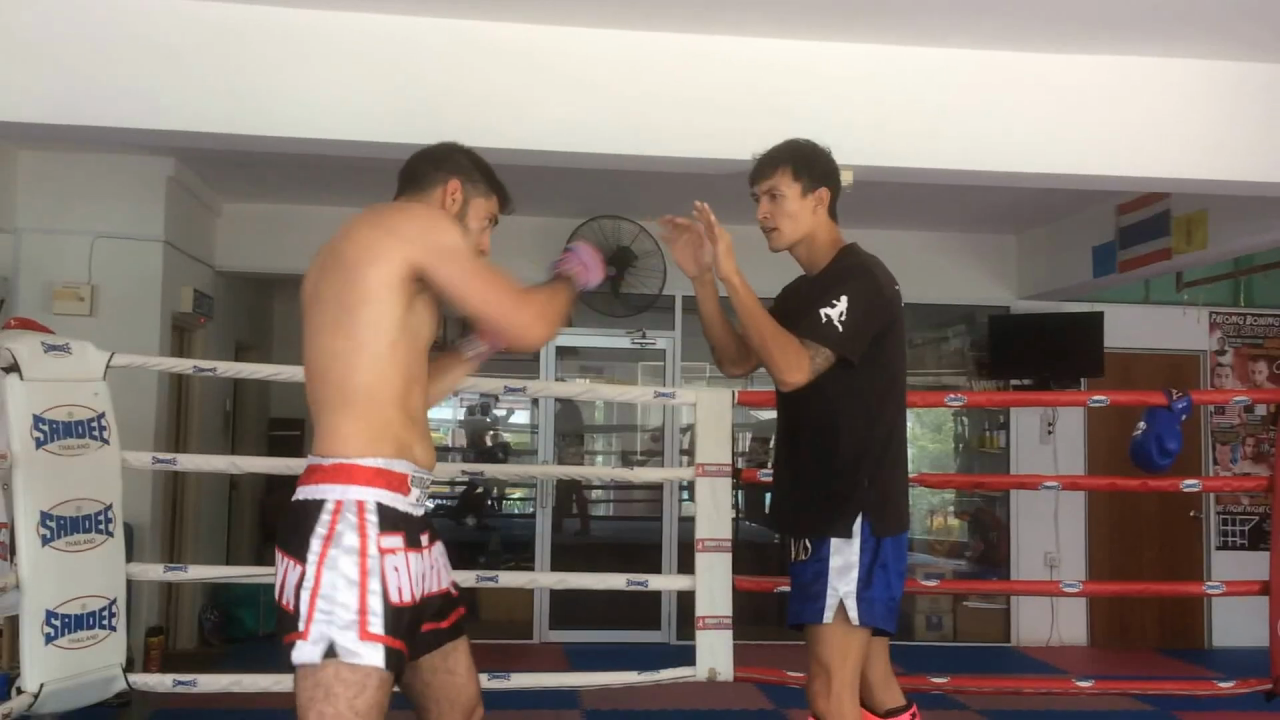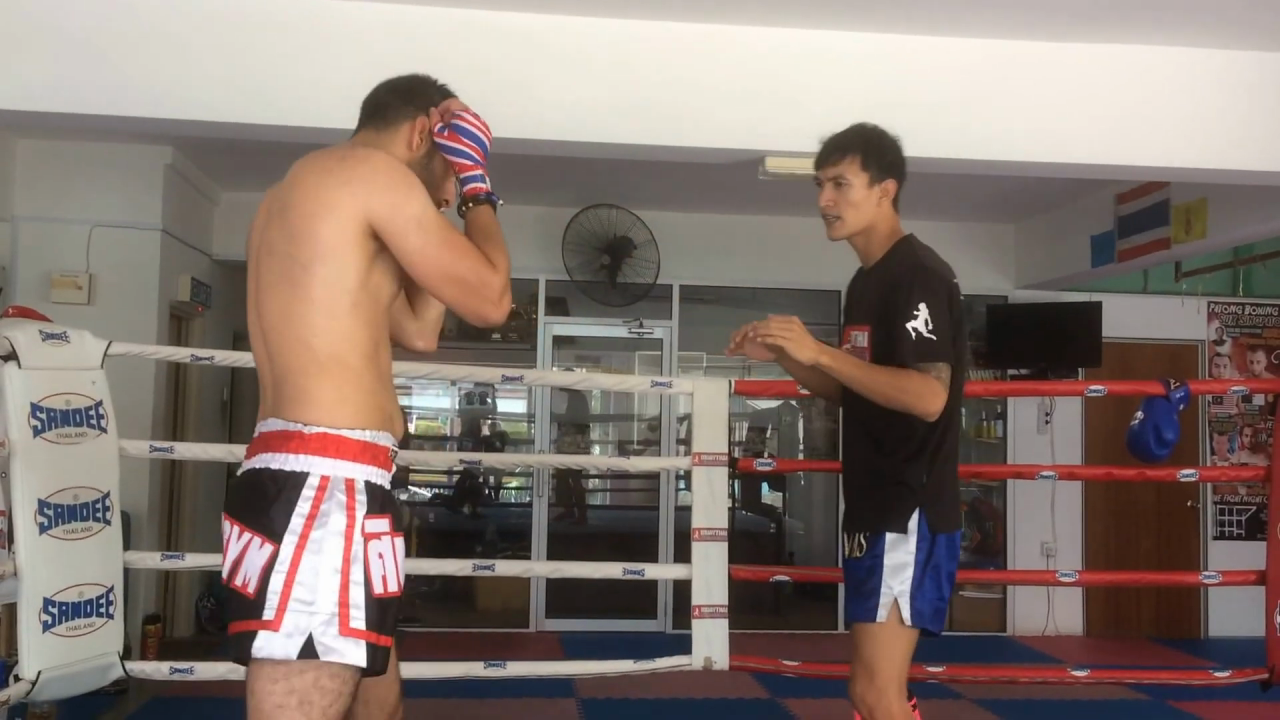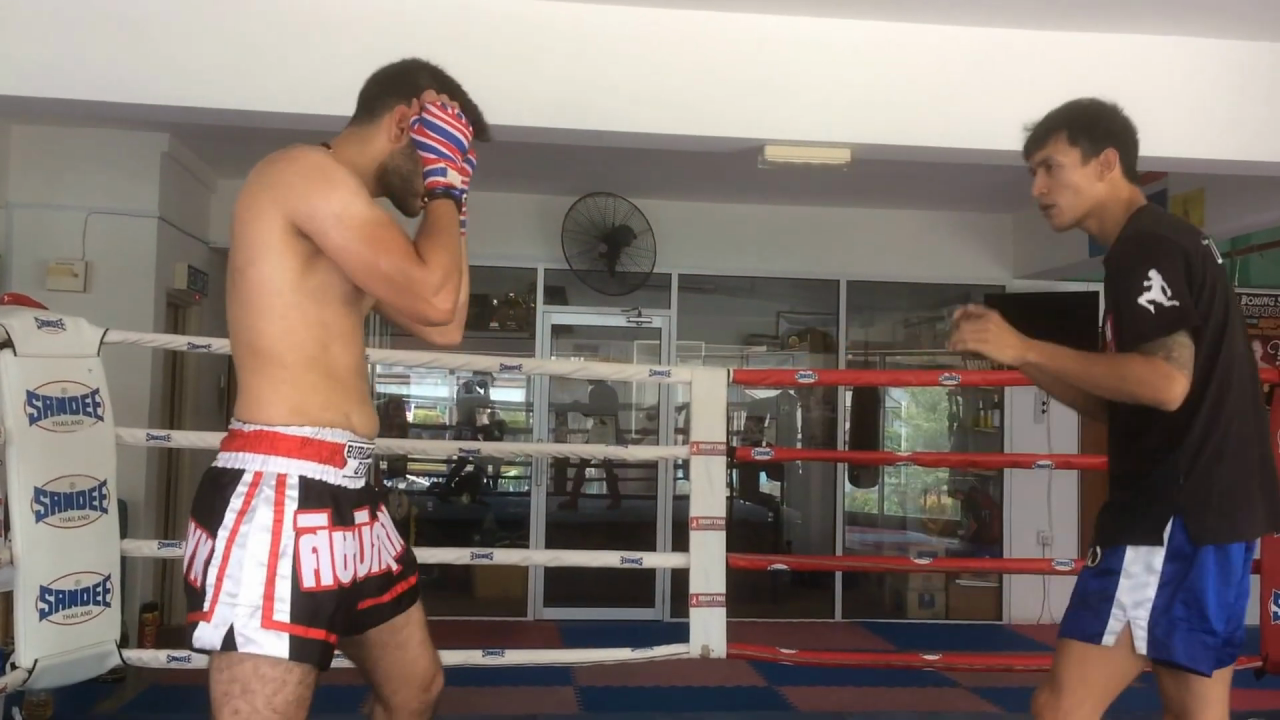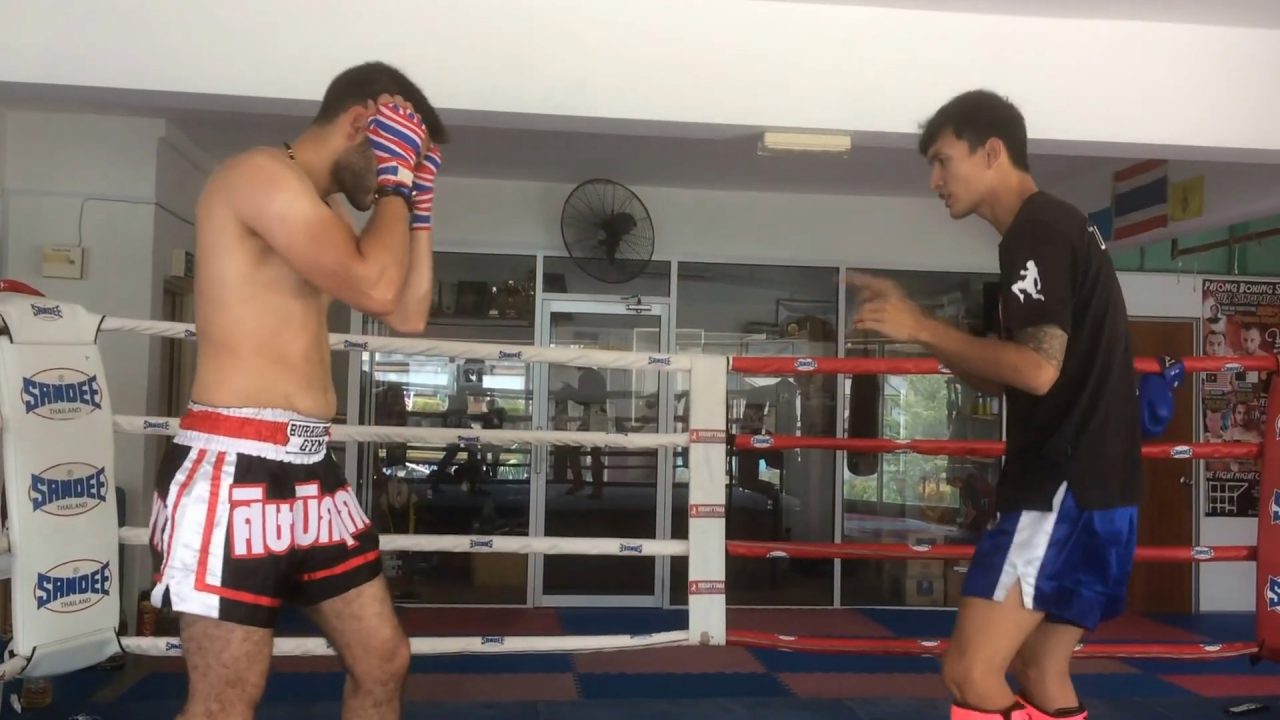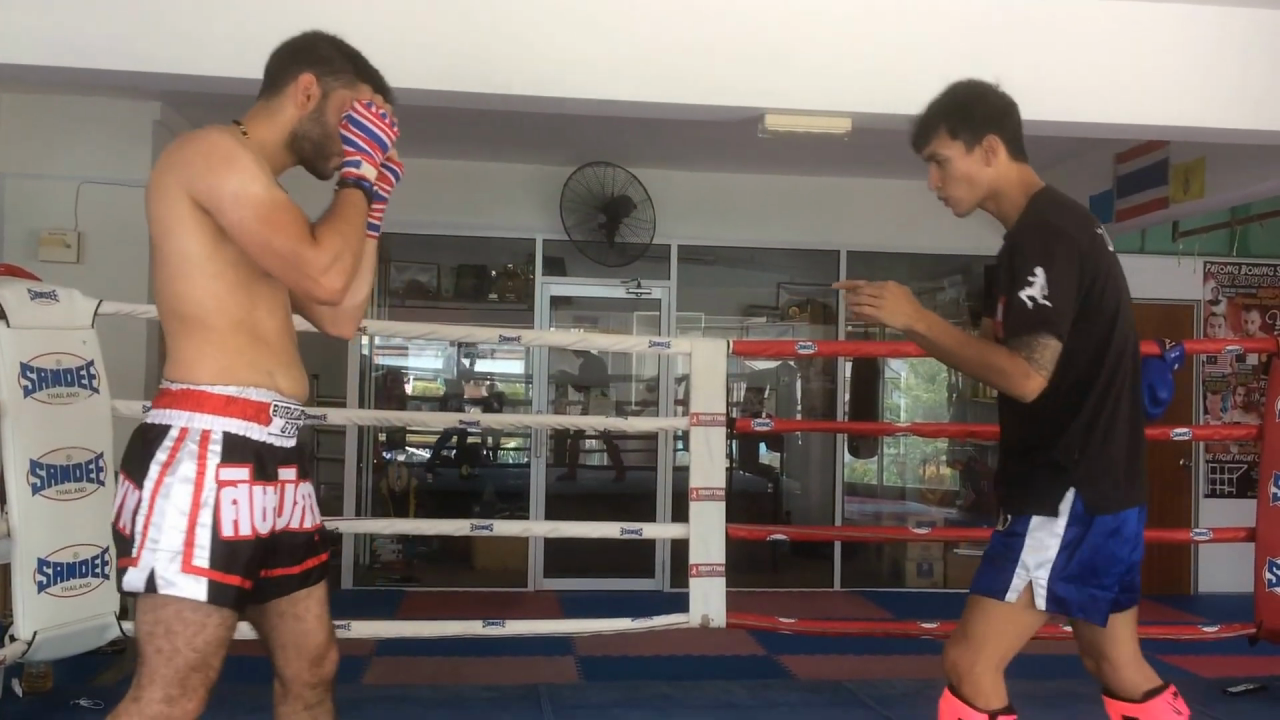
dt=1s
person 1, frame 1
right shoulder: (386, 233)
right elbow: (528, 326)
left wrist: (479, 346)
right wrist: (573, 277)
left hip: (396, 522)
right hip: (353, 512)
person 1, frame 2
left shoulder: (309, 192)
right shoulder: (372, 170)
left elbow: (417, 330)
right elbow: (489, 299)
left wrist: (435, 212)
right wrist: (476, 184)
left hip: (306, 482)
right hip: (323, 488)
person 1, frame 3
left shoulder: (348, 216)
right shoulder: (308, 172)
left elbow: (446, 327)
right elbow: (432, 298)
left wrist: (452, 202)
right wrist: (442, 180)
left hip: (344, 492)
right hip: (282, 491)
person 1, frame 4
left shoulder: (319, 213)
right shoulder: (261, 174)
left elbow: (409, 314)
right elbow: (374, 287)
left wrist: (417, 202)
right wrist: (395, 178)
left hip: (308, 469)
right hip: (233, 466)
left knee: (382, 660)
person 1, frame 5
left shoulder: (265, 195)
right shoulder: (215, 151)
left elbow: (343, 315)
right elbow: (321, 272)
left wrist: (372, 198)
right wrist: (361, 170)
left hip: (272, 457)
right hip: (207, 450)
person 2, frame 1
left shoulder: (860, 278)
right shoulder: (802, 293)
left elbow: (792, 370)
right elbow: (736, 360)
left wrist: (730, 279)
right wrist: (706, 278)
left hip: (854, 512)
right hip: (830, 508)
person 2, frame 2
left shoulder: (917, 275)
right shoulder: (869, 280)
left elbow: (925, 397)
left wrist: (817, 352)
right wrist: (783, 356)
left hip: (908, 510)
right hip: (883, 507)
person 2, frame 3
left shoulder: (1147, 246)
right shoulder: (1165, 248)
left elbow: (1163, 382)
right elbow: (1112, 401)
left wrist: (1026, 348)
right wrist: (1017, 357)
left hip: (1172, 514)
right hip: (1210, 513)
person 2, frame 4
left shoulder: (1036, 235)
right shoulder: (1053, 234)
left elbow: (1037, 370)
right elbow: (1000, 369)
left wrist: (924, 327)
right wrist: (904, 317)
left hip: (1063, 487)
right hip: (1095, 487)
person 2, frame 5
left shoulder: (1045, 235)
right shoulder: (1047, 231)
left elbow: (1025, 375)
right elbow: (996, 356)
left wrist: (919, 319)
right wrist: (899, 316)
left hip: (1066, 488)
right hip: (1098, 484)
left knee: (970, 663)
right knee: (1120, 667)
